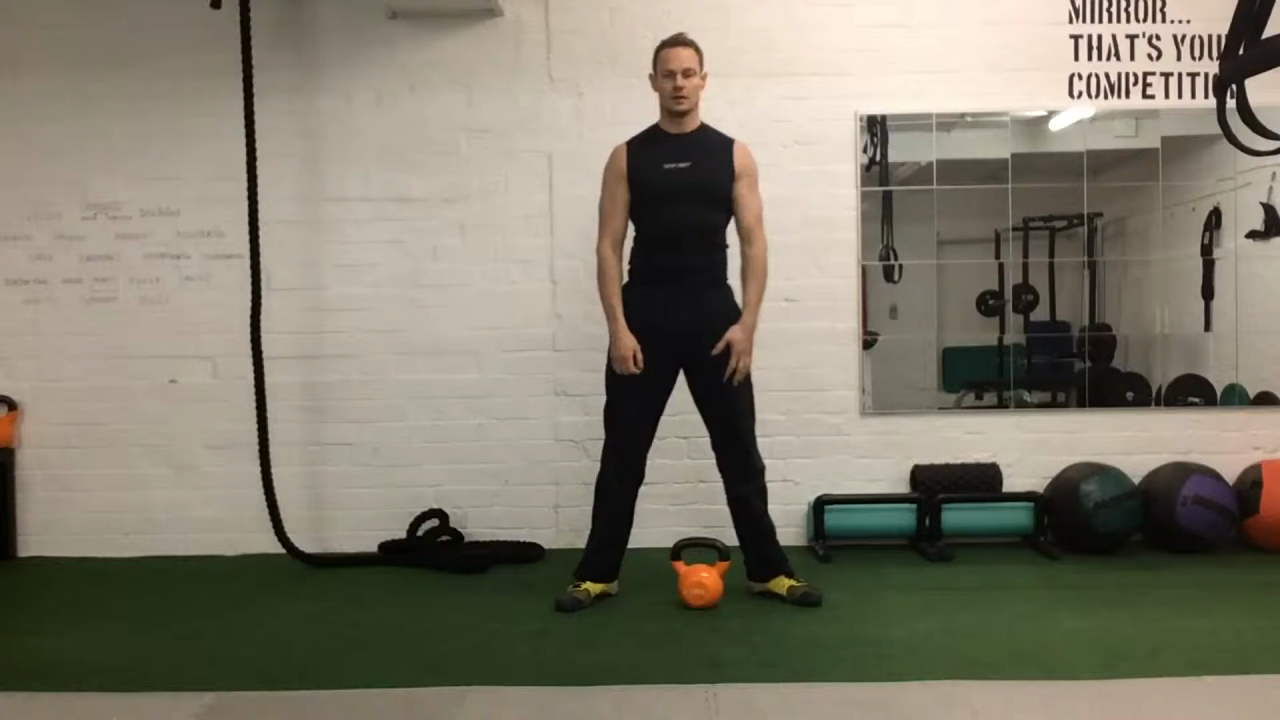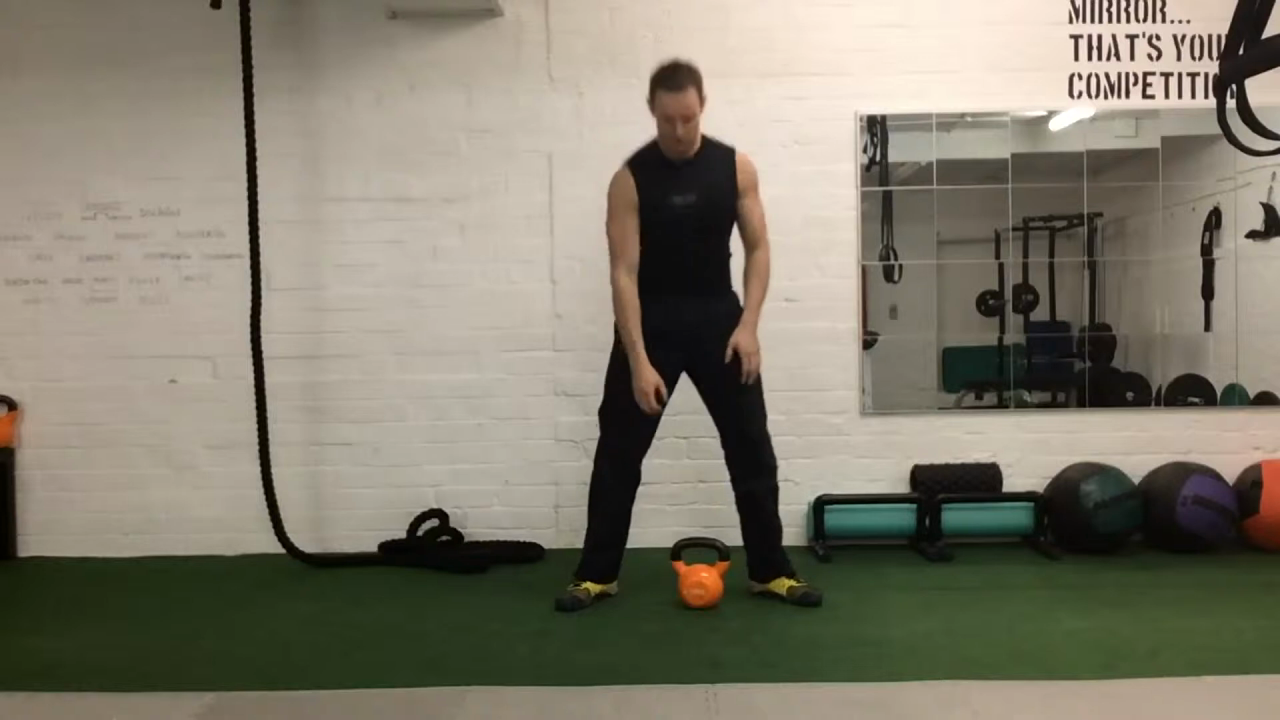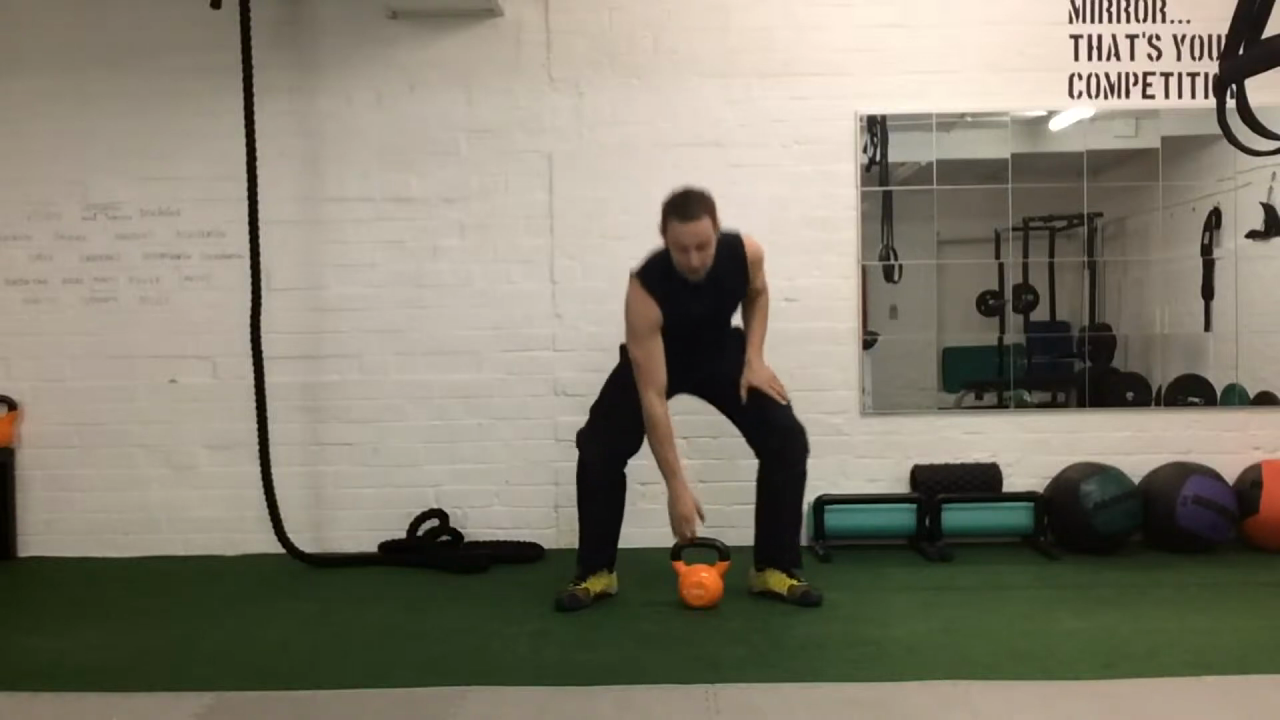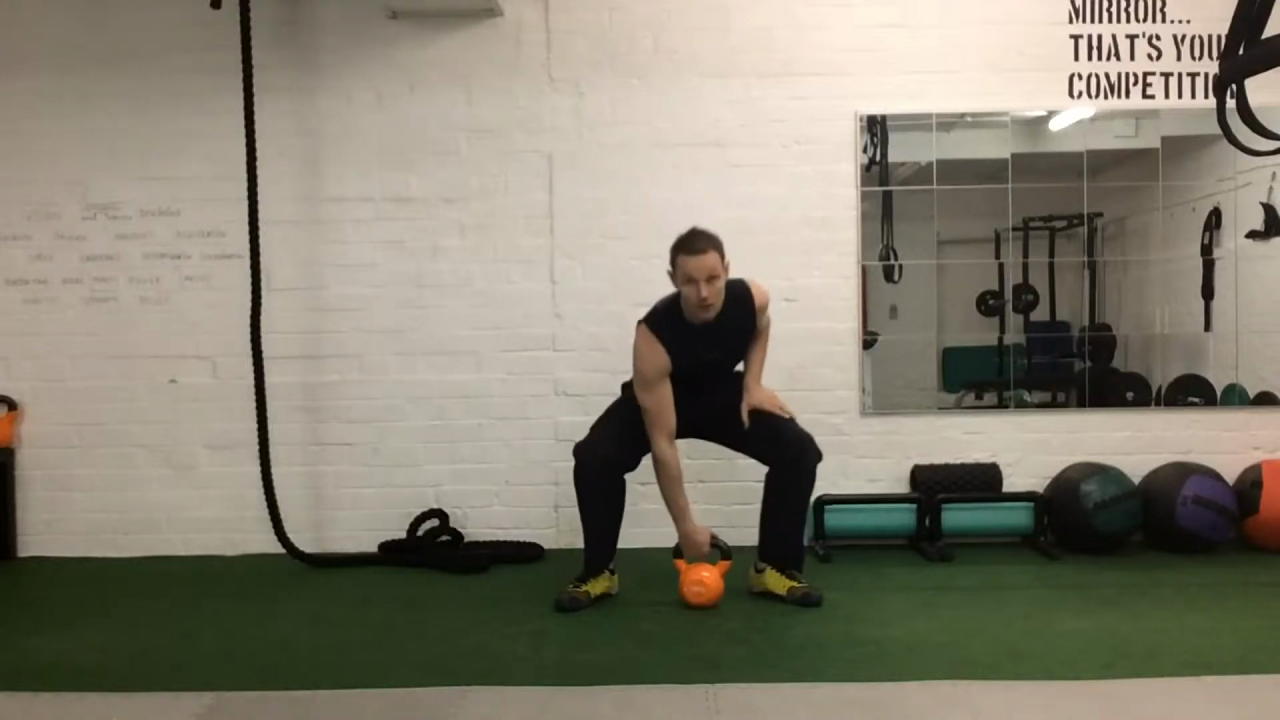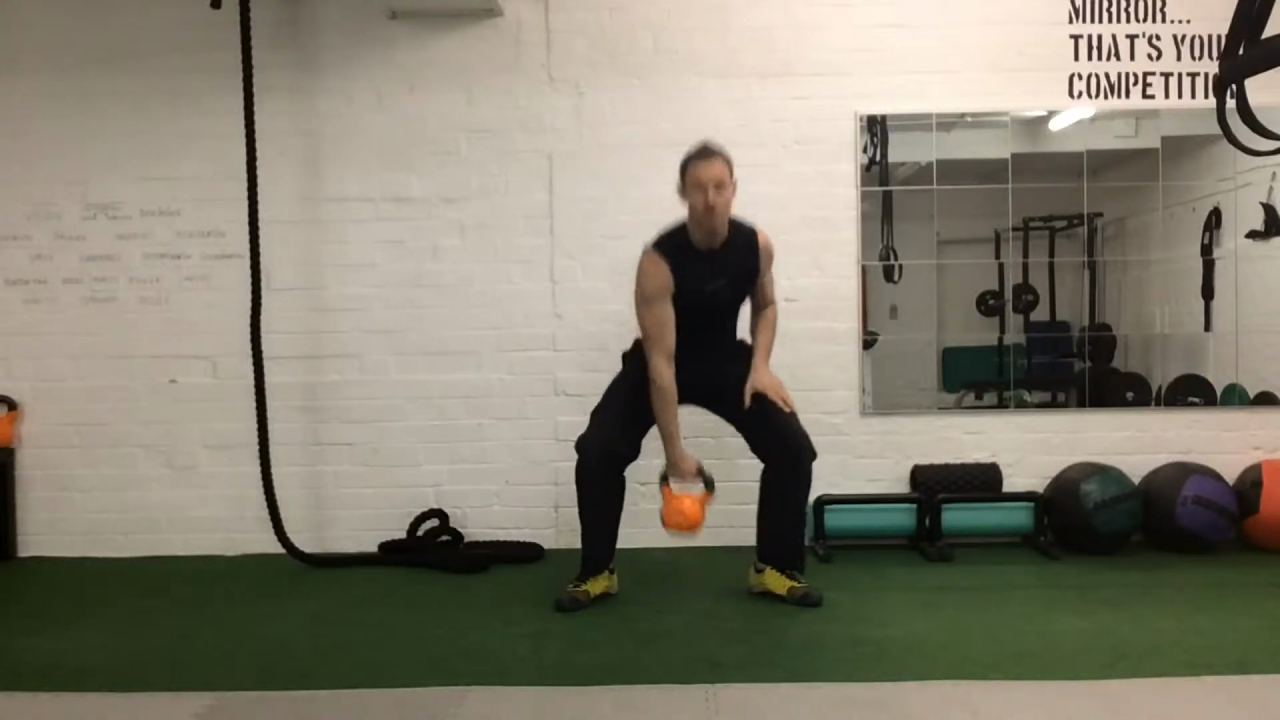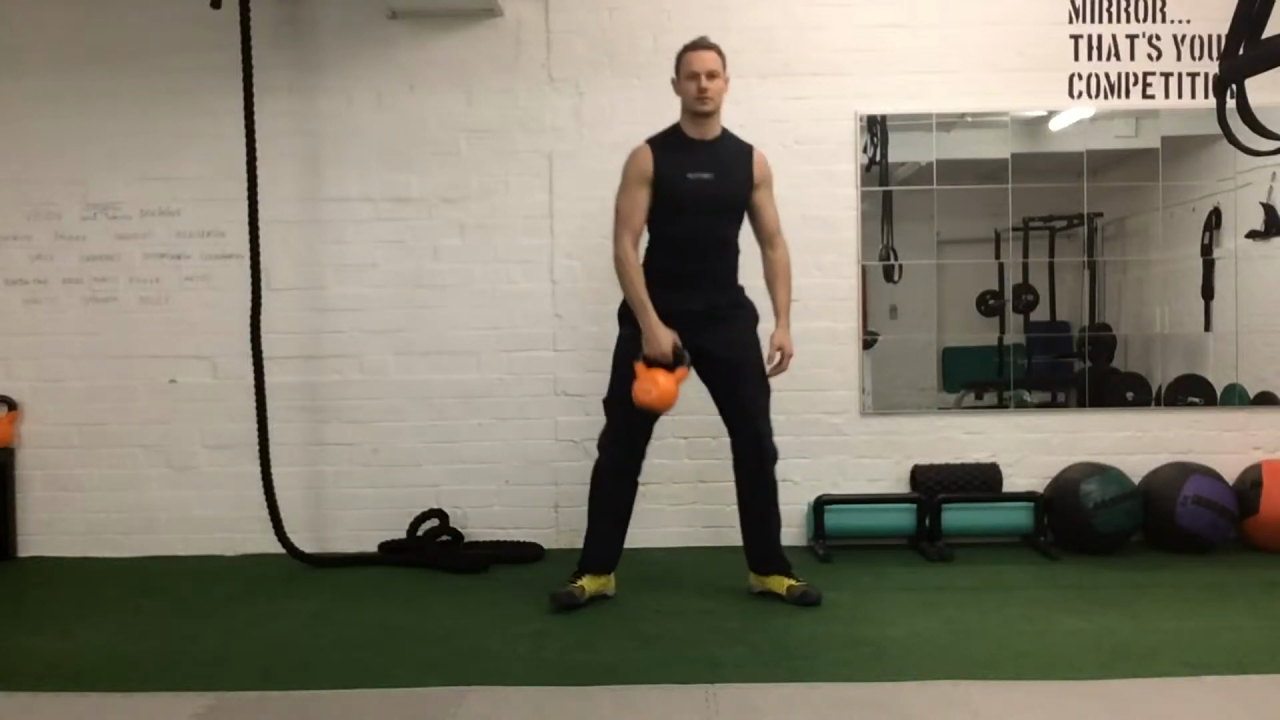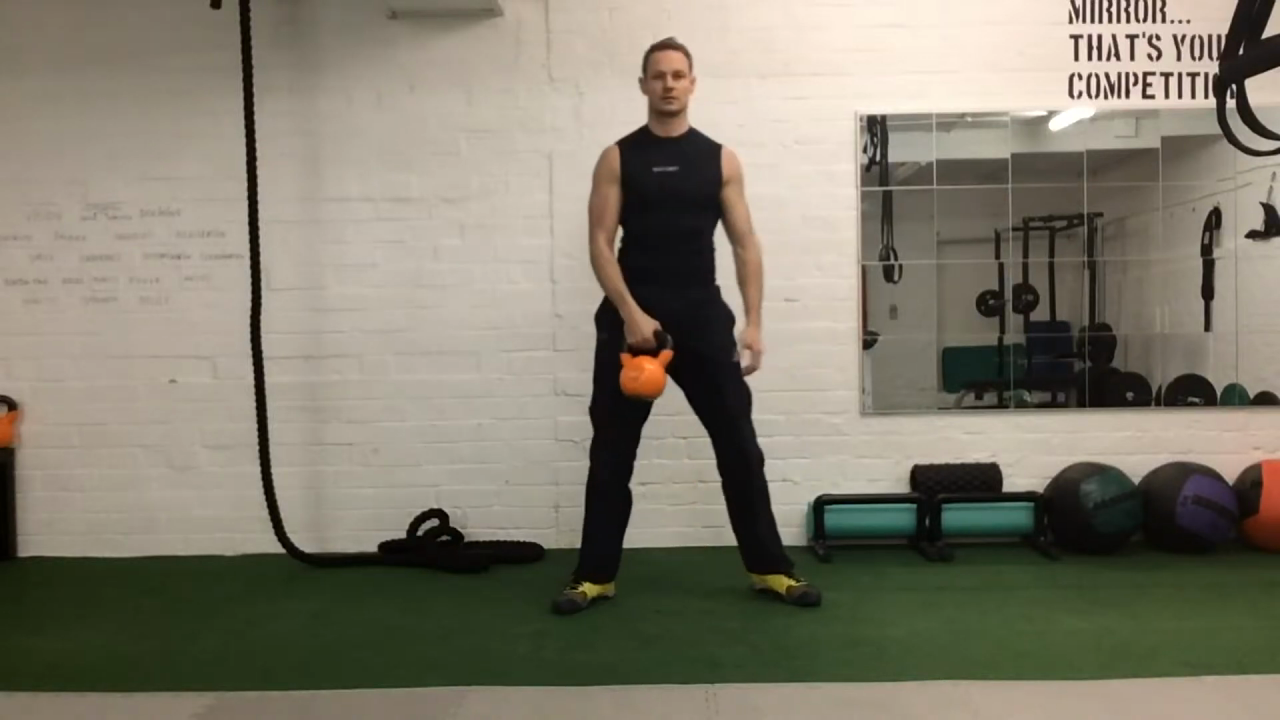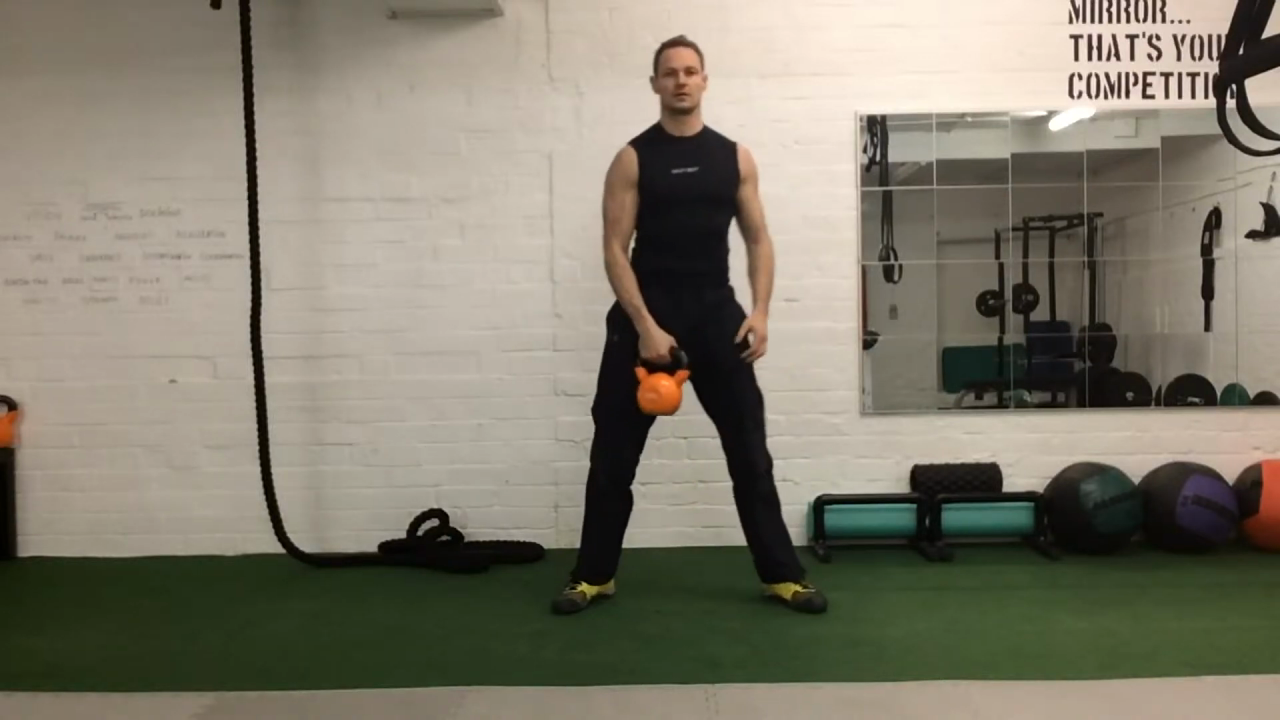
dt=0.3s
person 1, frame 1
left shoulder: (733, 155)
right shoulder: (627, 157)
left elbow: (754, 243)
right elbow: (608, 247)
left wrist: (747, 323)
right wrist: (618, 326)
left hip: (715, 318)
right hip: (645, 320)
left knee: (739, 452)
right knee: (623, 454)
left ankle: (767, 571)
right ankle: (597, 574)
person 1, frame 2
left shoulder: (736, 167)
right shoulder: (630, 178)
left elbow: (758, 249)
right elbow: (623, 273)
left wrist: (747, 325)
right wrist: (638, 364)
left hip: (718, 323)
right hip: (651, 322)
left knee: (752, 446)
right knee: (619, 448)
left ankle: (769, 571)
right ankle: (597, 575)
person 1, frame 3
left shoulder: (745, 253)
right shoulder: (645, 289)
right elbow: (652, 400)
left wrist: (754, 359)
right wrist: (676, 488)
left hip: (723, 354)
right hip: (656, 364)
left knee: (787, 441)
right knee: (599, 447)
left ankle: (774, 567)
right ankle: (596, 571)
person 1, frame 4
left shoulder: (752, 298)
right shoulder: (654, 337)
right elbow: (663, 445)
left wrist: (752, 383)
right wrist: (686, 527)
left hip: (723, 395)
right hip: (659, 403)
left knee: (799, 452)
right knee: (593, 460)
left ankle: (775, 568)
right ankle: (598, 573)
person 1, frame 5
left shoulder: (757, 245)
right shoulder: (659, 262)
left elbow: (765, 304)
right elbow: (660, 363)
left wrist: (760, 366)
right wrist: (675, 451)
left hip: (727, 361)
right hip: (661, 361)
left knee: (793, 449)
right knee: (597, 452)
left ankle: (774, 568)
right ankle: (597, 572)
person 1, frame 6
left shoulder: (750, 160)
right shoulder: (648, 157)
left elbow: (773, 242)
right elbow: (625, 245)
left wrist: (782, 322)
right wrist: (649, 325)
left hip: (727, 314)
right hip: (656, 316)
left knee: (755, 445)
right knee: (622, 443)
left ankle: (769, 570)
right ankle: (597, 571)
person 1, frame 7
left shoulder: (721, 159)
right shoulder: (618, 157)
left elbow: (744, 242)
right elbow: (600, 243)
left wrist: (754, 322)
right wrist: (629, 314)
left hip: (703, 314)
right hip: (634, 317)
left knee: (739, 446)
right knee: (612, 454)
left ankle: (769, 567)
right ankle: (595, 575)
person 1, frame 8
left shoulder: (734, 156)
right shoulder: (633, 159)
left elbow: (758, 237)
right elbow: (615, 250)
left wrist: (760, 309)
right wrist: (645, 326)
left hip: (716, 316)
right hip: (645, 319)
left knee: (749, 453)
right knee: (613, 454)
left ankle: (781, 574)
right ankle: (594, 575)
